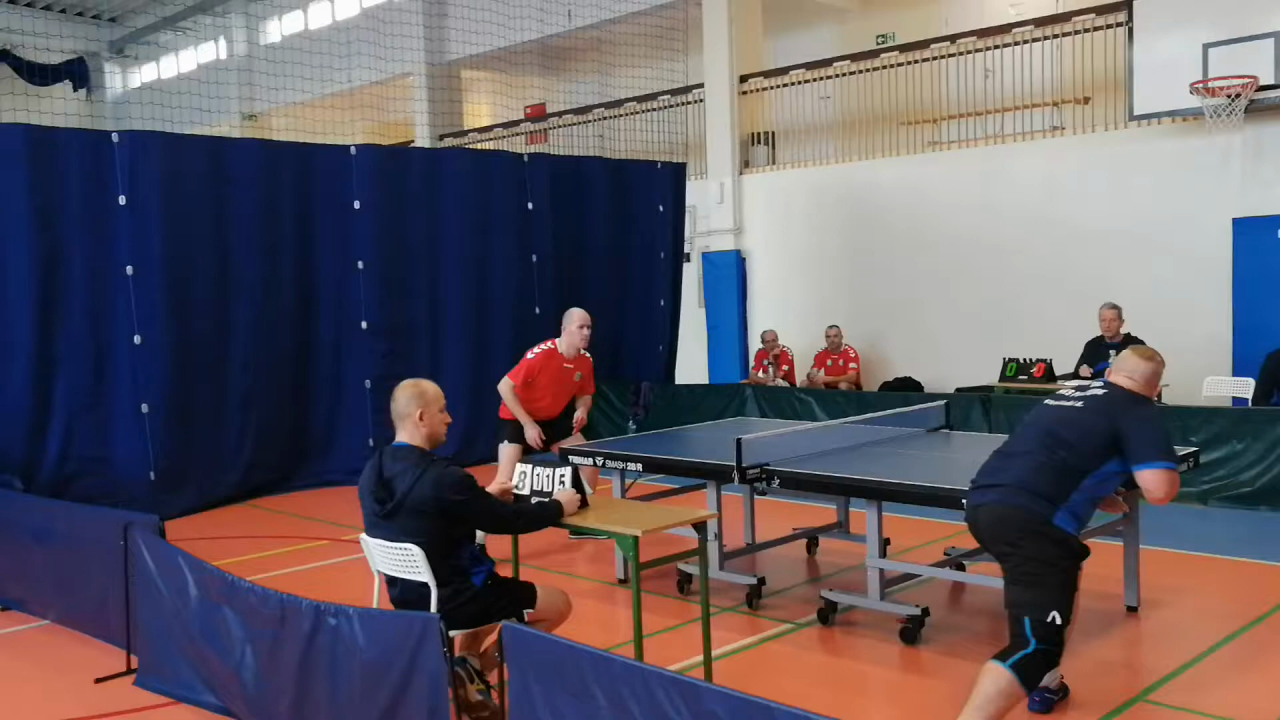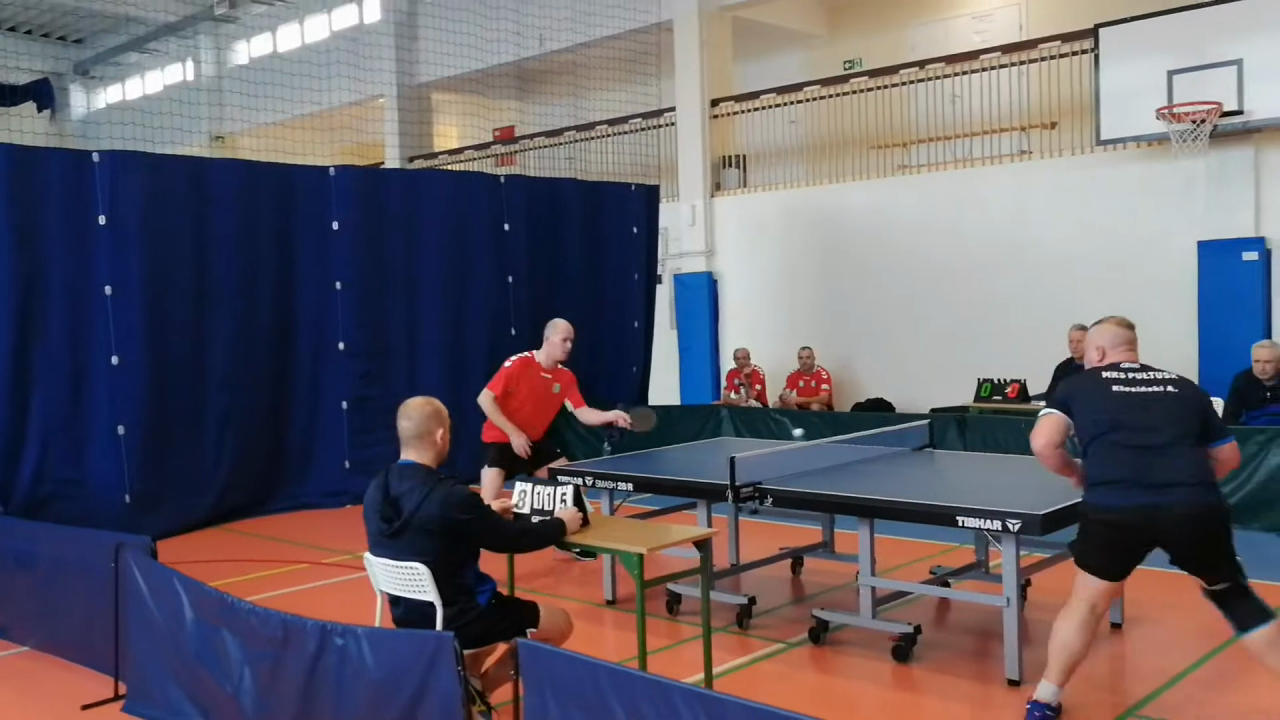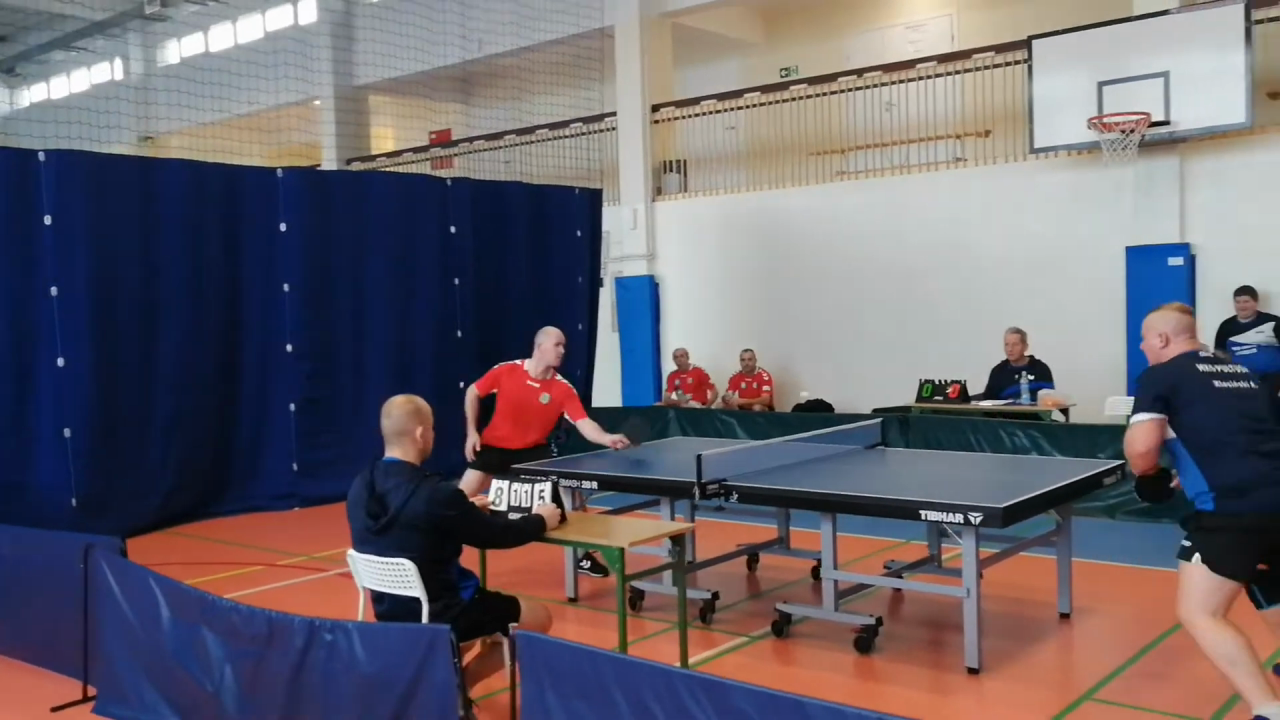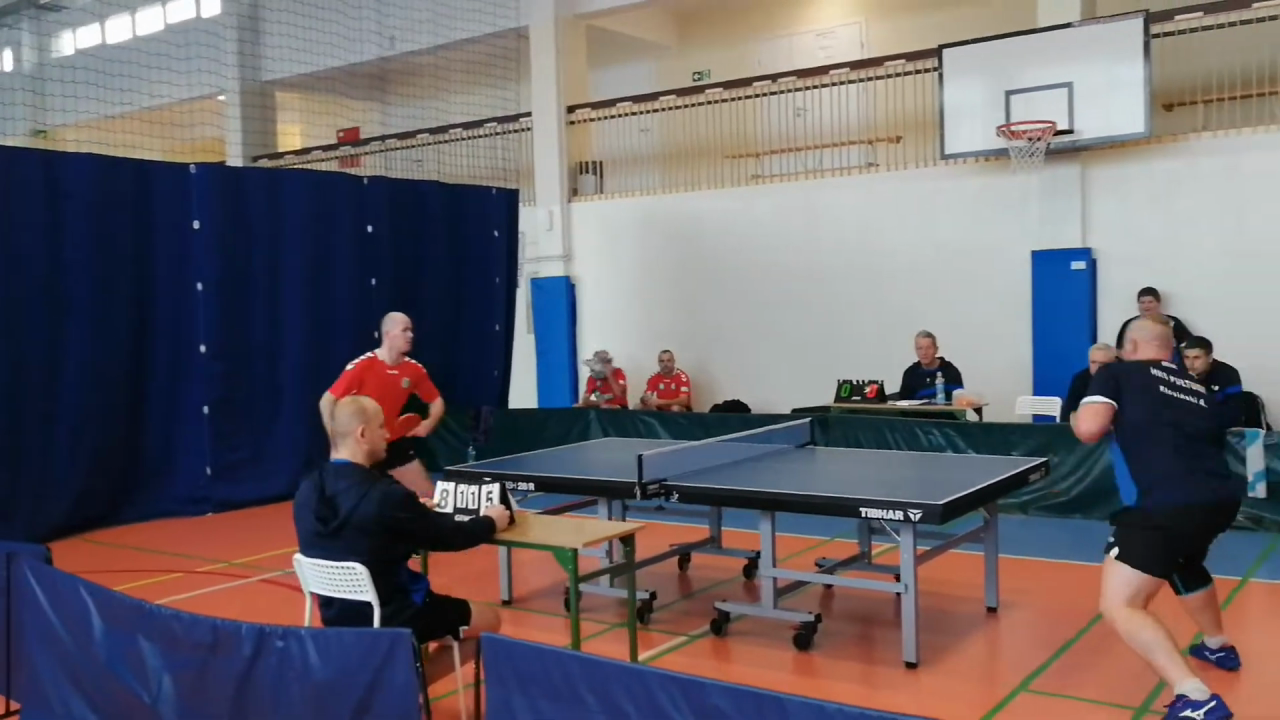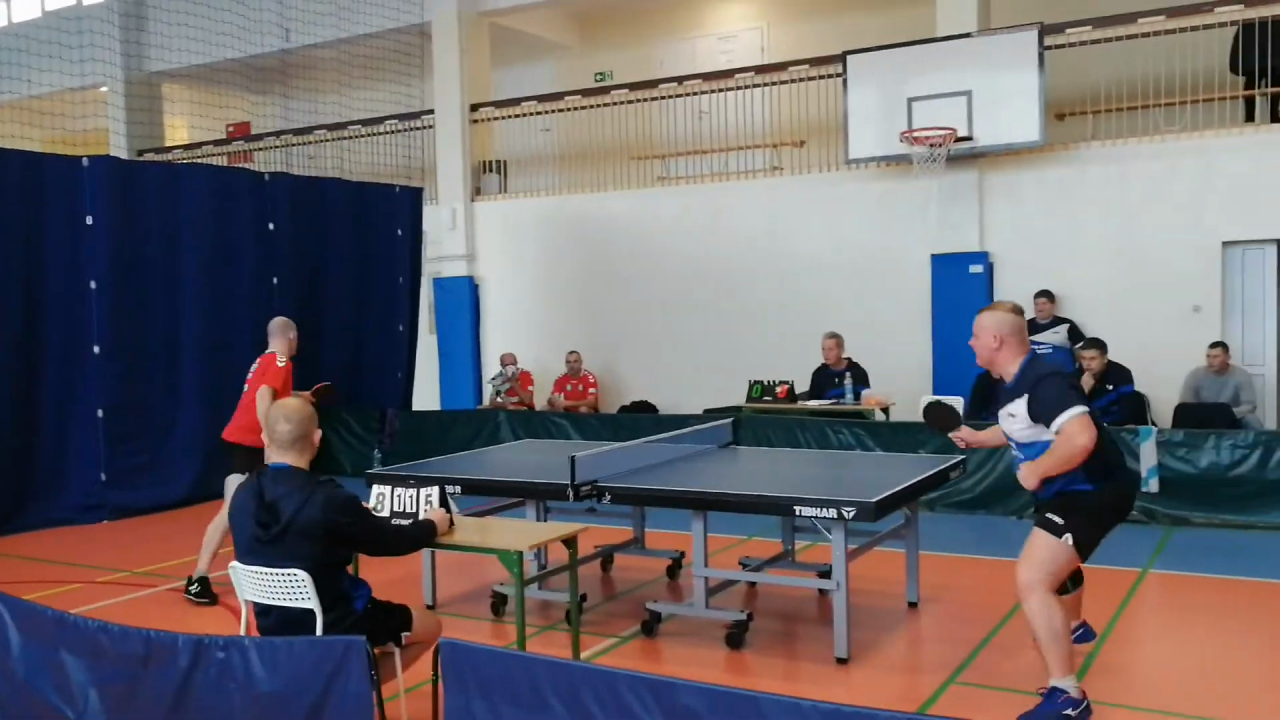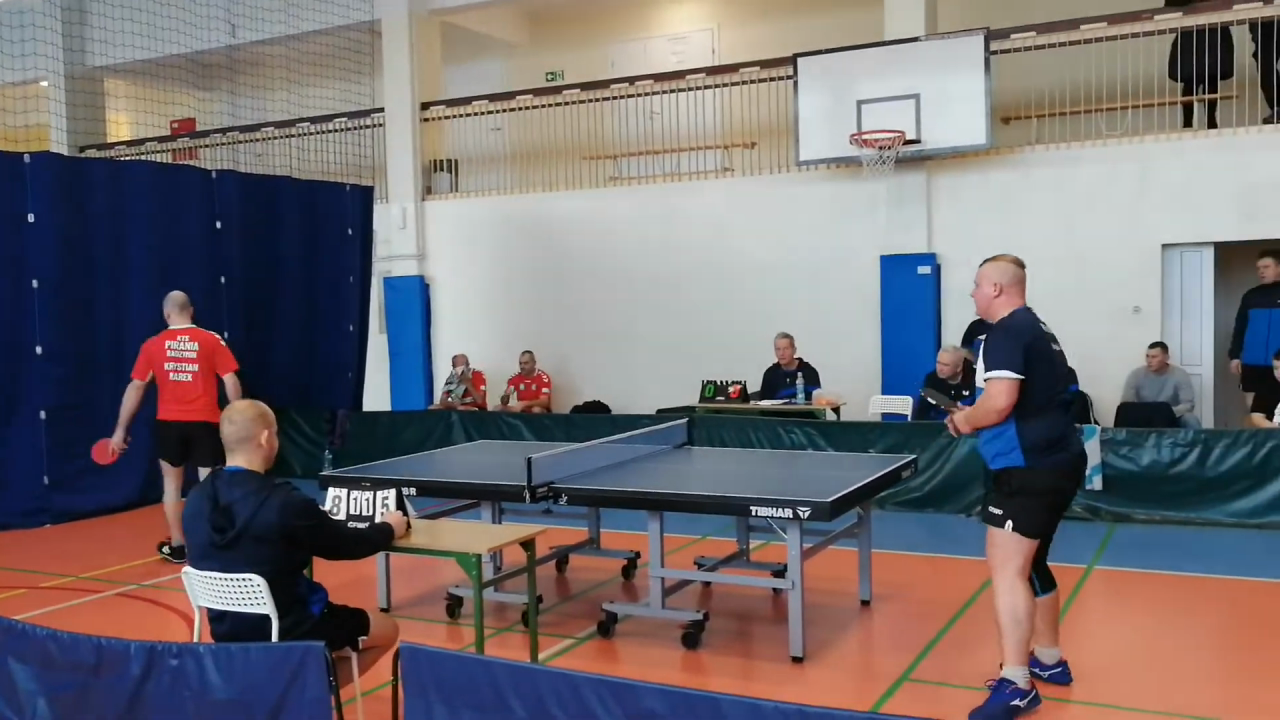
dt=0.5s
person 1, frame 1
left shoulder: (1062, 397)
right shoulder: (1138, 410)
right elbow: (1159, 489)
left wrist: (1095, 496)
left hip: (984, 503)
right hip: (1027, 518)
left knee: (1045, 587)
right knee: (1035, 645)
left ankle: (1046, 684)
person 1, frame 2
left shoulder: (1077, 386)
right shoulder: (1185, 388)
left elbow: (1043, 444)
right elbow: (1228, 456)
left wrist: (1076, 472)
left hip: (1112, 508)
right hip: (1194, 507)
left knee: (1085, 602)
right knee: (1235, 598)
person 1, frame 3
left shoulder: (1159, 377)
right shoulder: (1242, 373)
left elbow: (1140, 450)
left wrist: (1148, 468)
left hip: (1236, 510)
left knee: (1199, 613)
person 1, frame 4
left shoulder: (1117, 374)
right shoulder: (1203, 393)
left elbow: (1089, 428)
left wrist: (1079, 414)
left hip: (1162, 508)
right hip: (1219, 501)
left knee: (1119, 606)
right knee: (1180, 560)
right ankle: (1218, 646)
person 1, frame 5
left shoulder: (1047, 380)
right shoulder: (1014, 381)
left elbow: (1081, 439)
left wrist: (1035, 472)
right wrist: (981, 438)
left hip: (1093, 493)
right hip: (1077, 491)
left knee: (1031, 581)
right knee: (1049, 567)
right ankle: (1073, 627)
person 1, frame 6
left shoulder: (1007, 332)
right shoulder: (1036, 329)
left elbow: (999, 401)
left wrist: (966, 420)
right wrist: (975, 413)
left hip: (1029, 470)
right hip: (1055, 463)
left knee: (1007, 571)
right knee: (1029, 564)
right ankle: (1049, 659)
person 2, frame 1
left shoulder: (374, 470)
right shoulder: (442, 476)
right elbow: (507, 520)
left wrist: (482, 497)
right wrist: (558, 506)
left hip: (407, 592)
right hip: (448, 599)
left knee: (495, 582)
right knee: (558, 603)
left ankle: (467, 663)
right ankle: (472, 671)
person 2, frame 2
left shoulder: (377, 490)
right shoulder: (449, 496)
right elbow: (512, 539)
left wrist: (484, 515)
right wrist: (560, 525)
left hip: (408, 612)
right hip: (452, 619)
left knee: (498, 606)
right knee: (559, 623)
left ankle: (466, 682)
right ankle: (473, 691)
person 2, frame 3
left shoulder: (361, 487)
right shoulder: (434, 493)
right elbow: (495, 535)
left wrist: (465, 510)
right wrist: (540, 521)
left hip: (391, 608)
right hip: (438, 613)
left knee: (482, 600)
right knee: (539, 617)
person 2, frame 4
left shoulder: (308, 490)
right shoulder: (385, 495)
right elbow: (447, 538)
left wrist: (412, 512)
right wrist: (489, 523)
left hip: (337, 613)
right hip: (388, 617)
right knee: (488, 620)
person 2, frame 5
left shoulder: (243, 496)
right shoulder: (327, 500)
right elbow: (389, 542)
left wrist: (355, 516)
right wrist: (430, 526)
left hip: (272, 623)
right hip: (329, 626)
right knee: (430, 625)
person 2, frame 6
left shoulder: (197, 500)
right shoulder: (284, 503)
right elbow: (347, 545)
left wrist: (313, 520)
right wrist: (388, 529)
right hip: (285, 632)
right knee: (387, 629)
person 3, frame 1
left shoulder: (586, 361)
right shoulder: (541, 354)
left elbow: (585, 395)
right elbow: (504, 387)
left wrist: (582, 411)
right wrist: (528, 424)
left hip: (554, 418)
right hip: (518, 418)
left knee: (589, 463)
right knee: (505, 480)
right ankle: (478, 537)
person 3, frame 2
left shoulder: (566, 377)
right shoulder: (518, 365)
left elbow: (583, 413)
right elbow: (484, 399)
left wrist: (611, 416)
right wrist: (513, 433)
left hip: (536, 441)
right hip: (500, 440)
right knee: (489, 503)
person 3, frame 3
left shoulder: (563, 389)
right shoulder: (505, 371)
left elbow: (584, 423)
right elbow: (472, 393)
left wrist: (608, 439)
right wrist: (472, 431)
left hip: (534, 450)
right hip: (494, 446)
left ankle: (582, 555)
person 3, frame 4
left shoulder: (414, 370)
right shoulder: (361, 367)
left elbow: (437, 403)
right elbow: (326, 402)
left wrist: (428, 424)
left hip: (393, 445)
left knee: (427, 495)
person 3, frame 5
left shoulder: (263, 362)
right shoulder: (279, 363)
right elbow: (262, 398)
left wrist: (300, 400)
left hip: (243, 440)
right hip: (244, 443)
right ankle: (198, 579)
person 3, frame 6
left shoulder: (153, 345)
right shoulder: (212, 340)
left elbow: (135, 387)
right elbow: (232, 380)
left wrist: (120, 429)
left hip: (168, 423)
right hip: (205, 423)
left knee: (172, 483)
left ankle: (176, 546)
